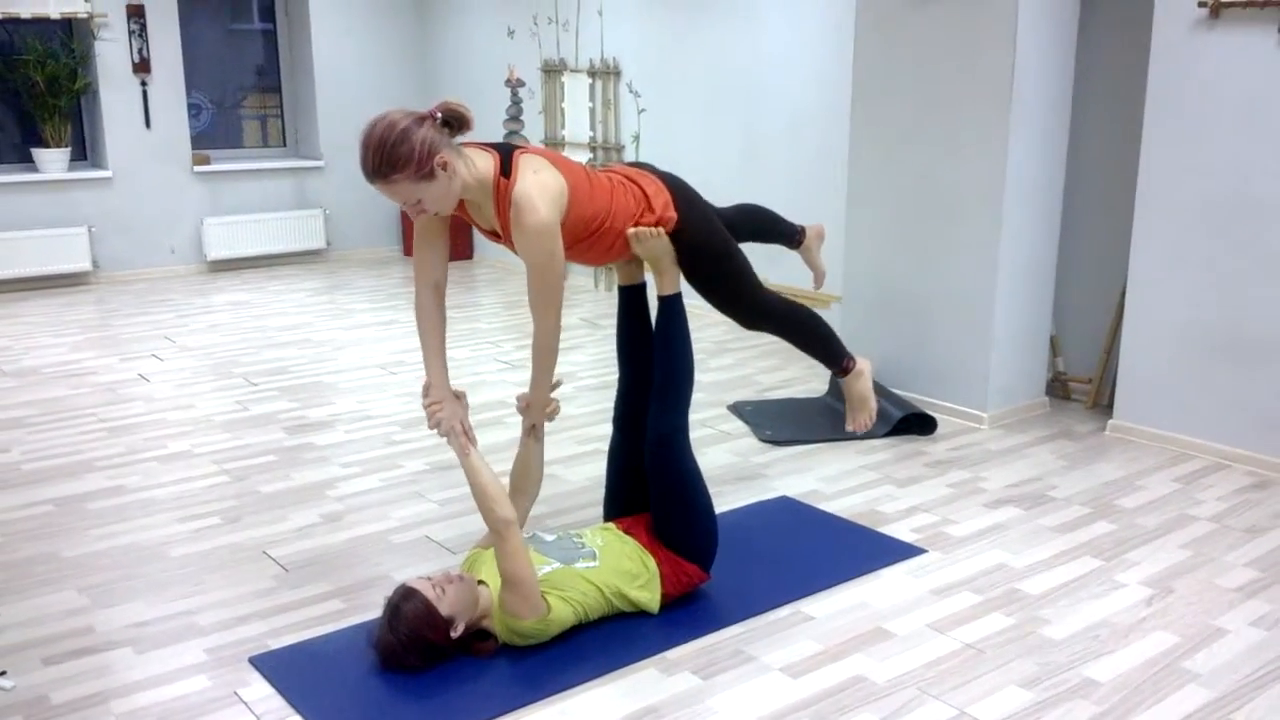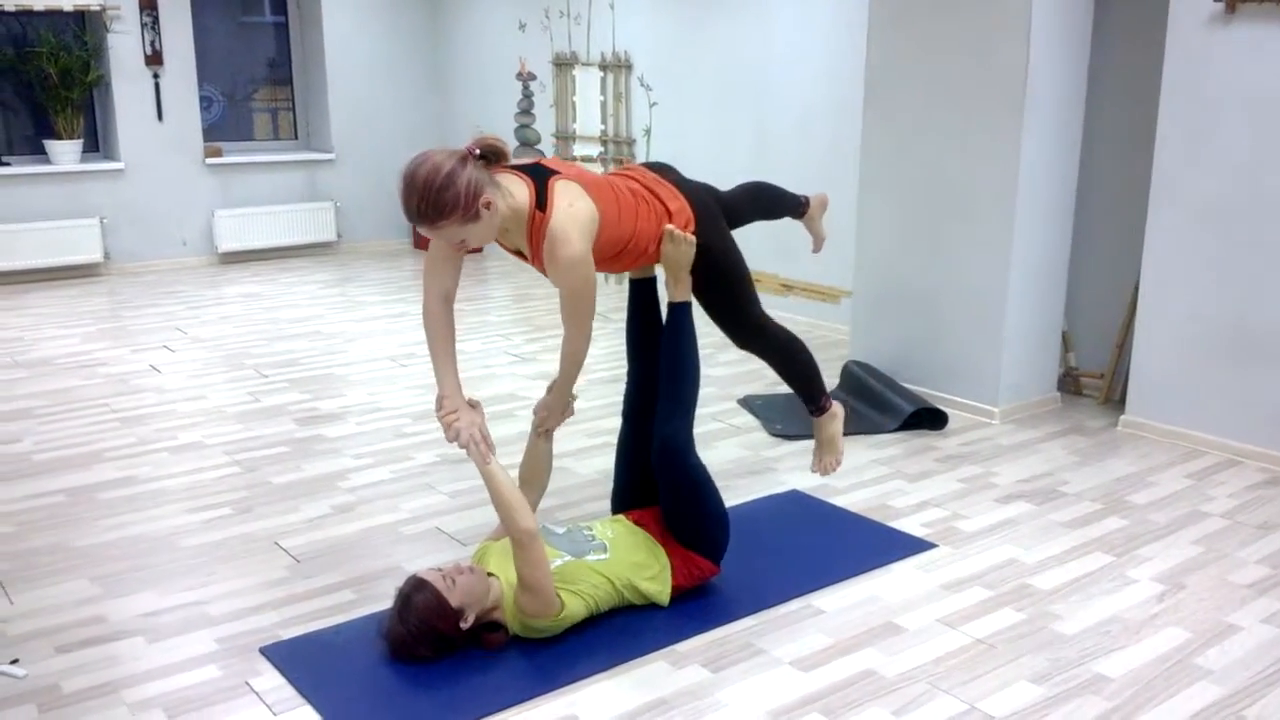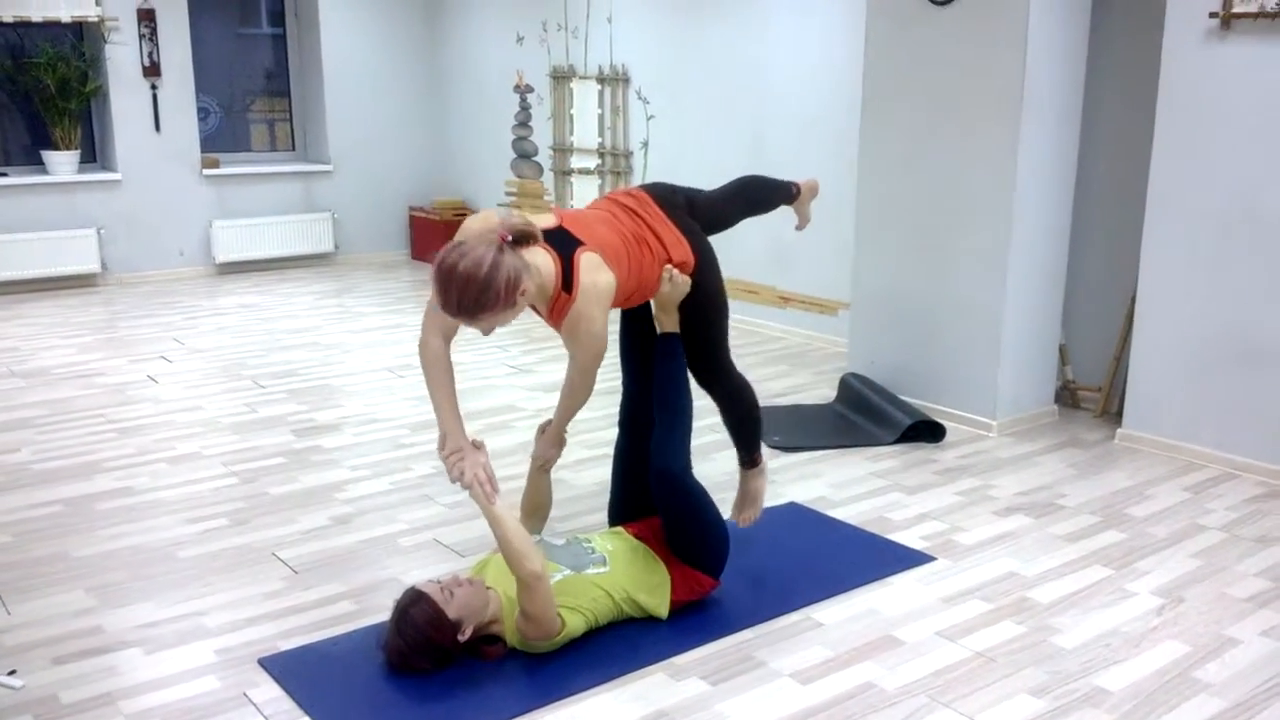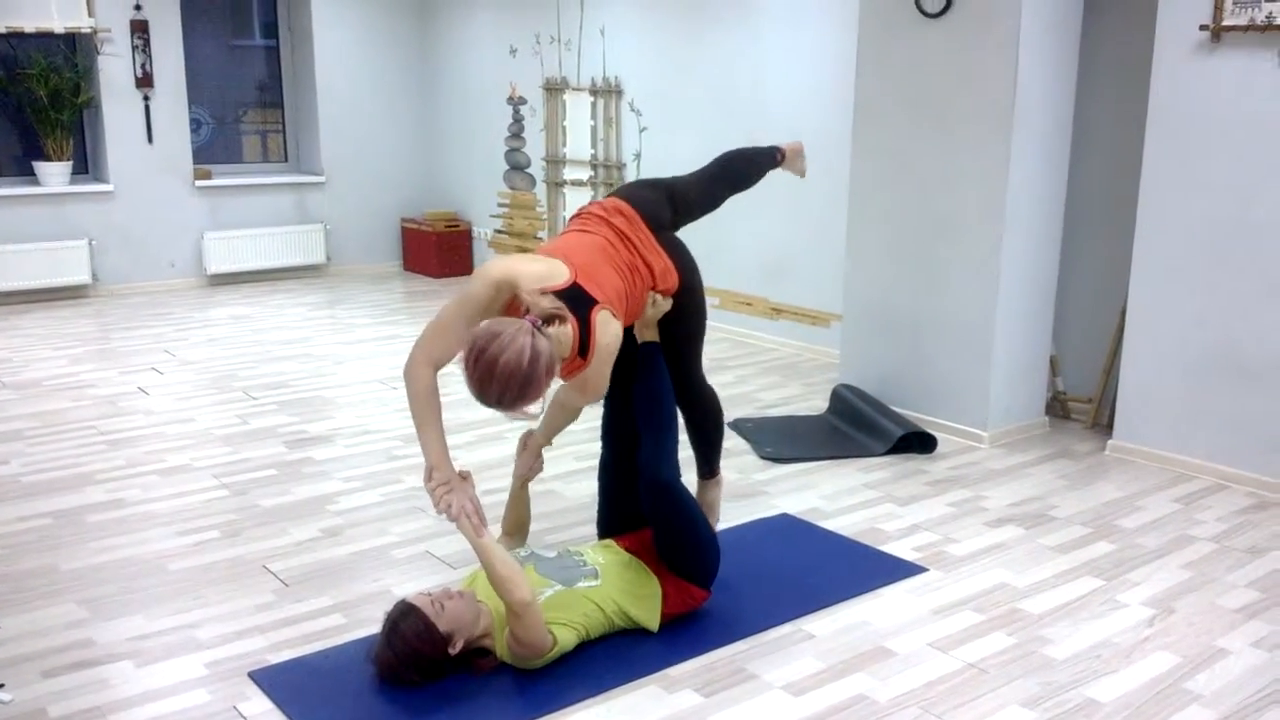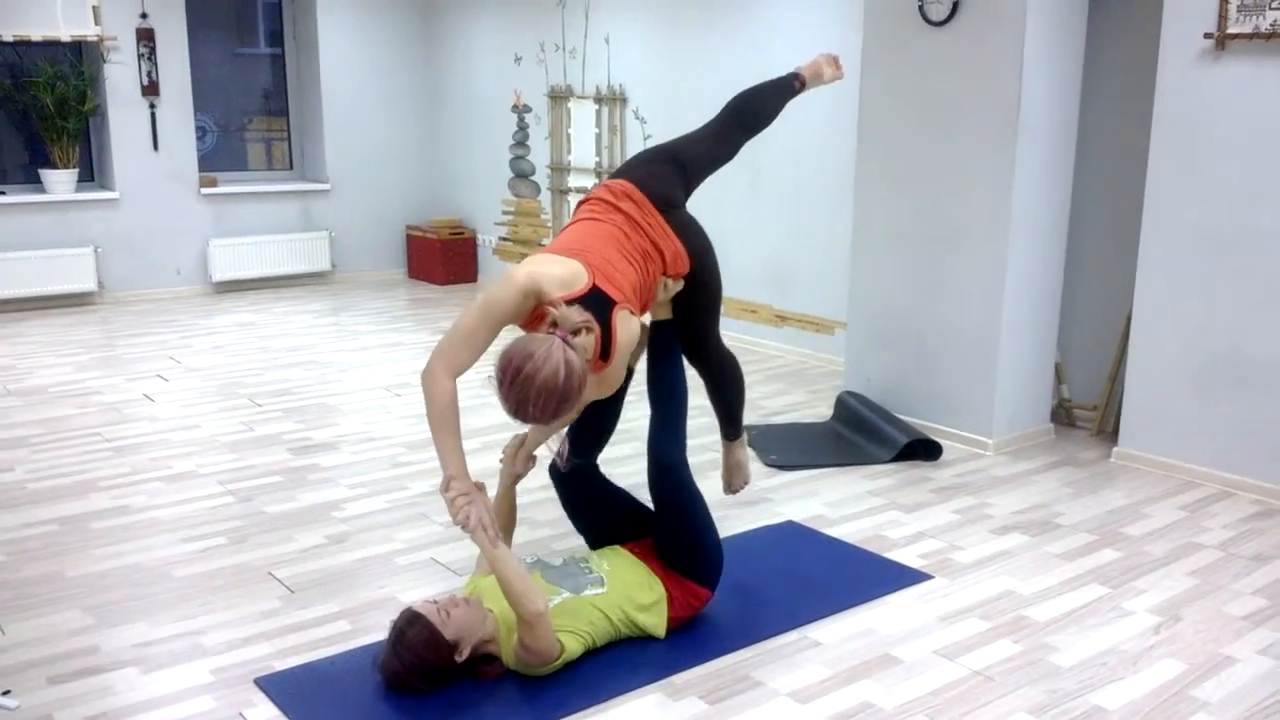
dt=0.4s
person 1, frame 1
left shoulder: (529, 202)
right shoulder: (439, 178)
left elbow: (547, 320)
right elbow: (429, 288)
left wrist: (538, 399)
right wrist: (439, 388)
left hip: (663, 212)
right hip: (622, 197)
left knee: (754, 307)
right knee: (727, 222)
left ankle: (850, 371)
right ankle: (803, 238)
person 1, frame 2
left shoulder: (563, 233)
right shoulder: (467, 189)
left elbow: (578, 335)
right elbow: (437, 301)
left wrist: (558, 400)
right wrist: (452, 399)
left hip: (680, 218)
right hip: (638, 191)
left knee: (750, 328)
right knee: (733, 208)
left ankle: (824, 411)
right ankle: (805, 208)
person 1, frame 3
left shoulder: (586, 305)
right shoulder: (481, 235)
left elbow: (581, 379)
right elbow: (434, 337)
left wrist: (554, 434)
right wrist: (455, 438)
left hip: (677, 251)
right hip: (635, 208)
left knee: (713, 372)
right knee: (724, 201)
left ankle: (753, 468)
right ankle: (796, 190)
person 1, frame 4
left shoulder: (600, 347)
right shoulder: (502, 279)
left elbow: (572, 404)
right elbow: (419, 365)
left wrist: (534, 446)
right wrist: (442, 473)
left hip: (663, 270)
right hip: (617, 216)
left knee: (685, 382)
right knee: (709, 182)
left ankle: (709, 478)
right ankle: (779, 154)
person 1, frame 5
left shoulder: (617, 341)
right shoulder: (529, 283)
right elbow: (438, 373)
right wrist: (458, 482)
left hip: (677, 249)
right hip: (630, 195)
left knee: (703, 349)
right knee: (724, 130)
left ankle: (733, 439)
right ankle: (803, 76)
person 2, frame 1
left shoulder: (480, 569)
right shoulder: (519, 623)
left elbow: (519, 500)
right elbow: (504, 523)
left wrist: (532, 430)
right wrist: (462, 444)
left hip: (627, 536)
right hip: (673, 561)
right knee: (664, 432)
right ankle: (664, 276)
person 2, frame 2
left shoulder: (490, 560)
right shoulder: (529, 615)
left elbow: (528, 494)
right elbow: (526, 531)
left wrist: (543, 427)
right wrist: (481, 454)
left hip: (636, 528)
right hip: (686, 554)
right knee: (668, 438)
left ankle: (645, 271)
right ankle: (678, 285)
person 2, frame 3
left shoulder: (490, 574)
right shoulder: (528, 631)
left elbow: (530, 521)
right elbow: (532, 572)
left wrist: (541, 462)
right wrist: (483, 495)
left hip: (634, 538)
right hip: (687, 568)
right knee: (666, 466)
right ankle: (666, 321)
person 2, frame 4
left shoulder: (479, 591)
right shoulder: (519, 647)
left elbow: (511, 538)
right elbow: (521, 599)
left wrist: (521, 478)
right wrist: (470, 526)
left hip: (624, 552)
right hip: (676, 582)
right knee: (656, 473)
right ankle: (646, 335)
person 2, frame 5
left shoulder: (482, 595)
right shoulder: (528, 654)
left elbow: (502, 536)
right elbow: (534, 611)
left wrist: (508, 477)
right wrist: (484, 539)
left hip: (632, 556)
right hip: (680, 582)
left knee: (570, 466)
right knee: (665, 458)
right ankle: (662, 316)
